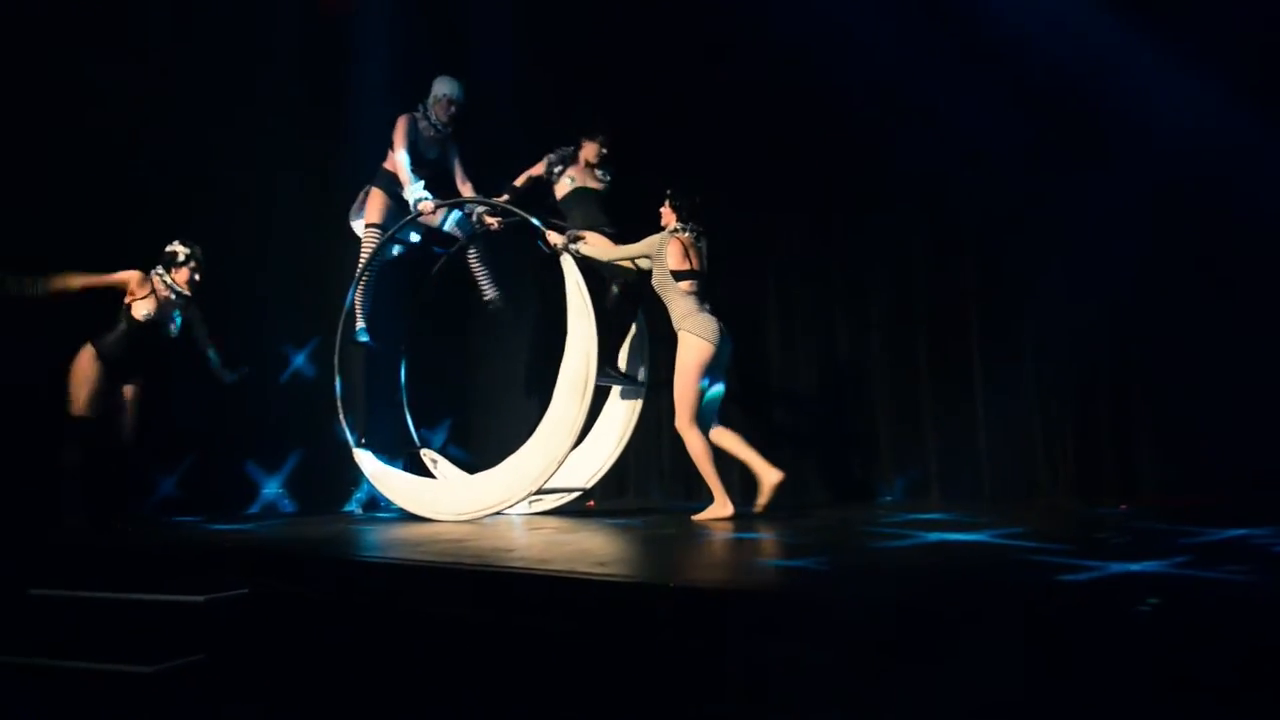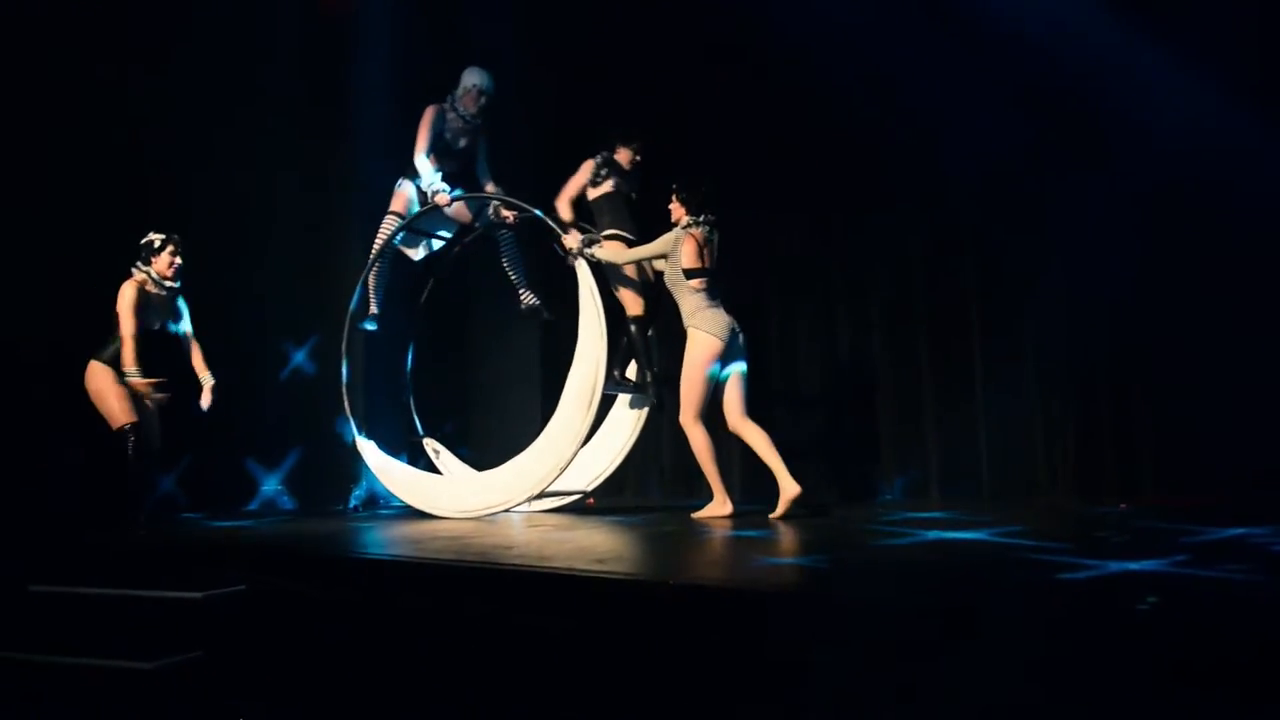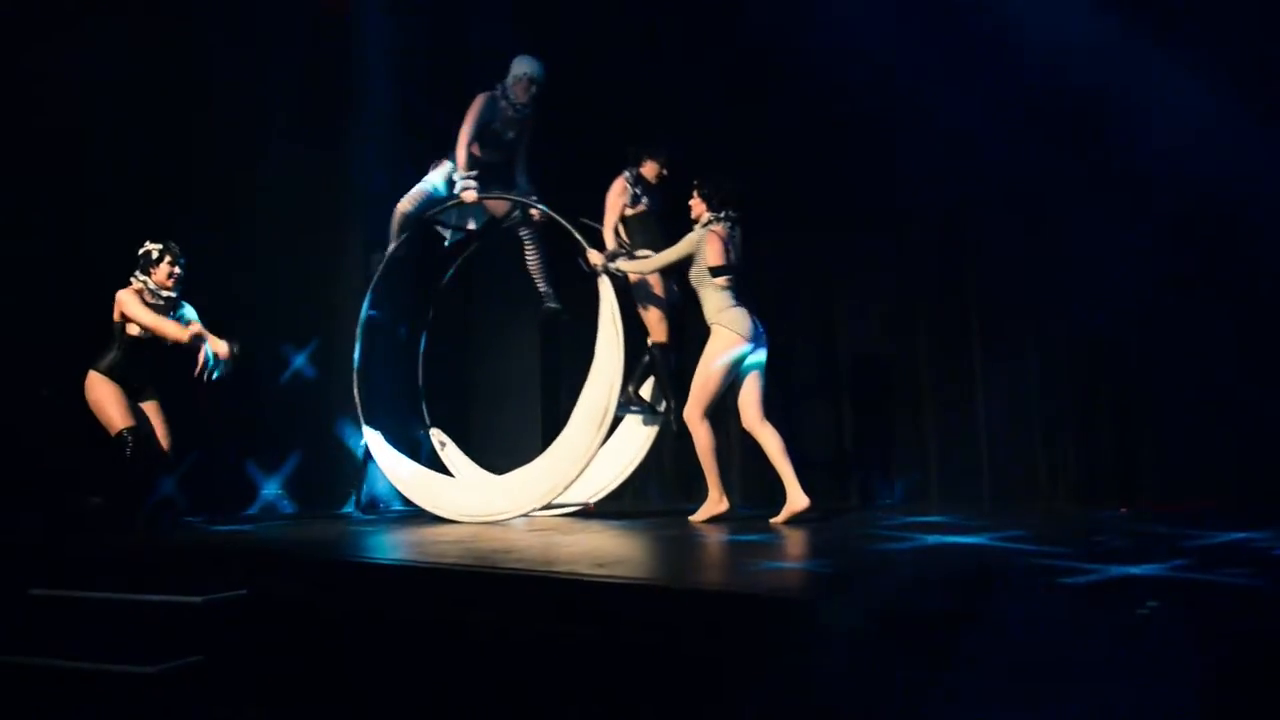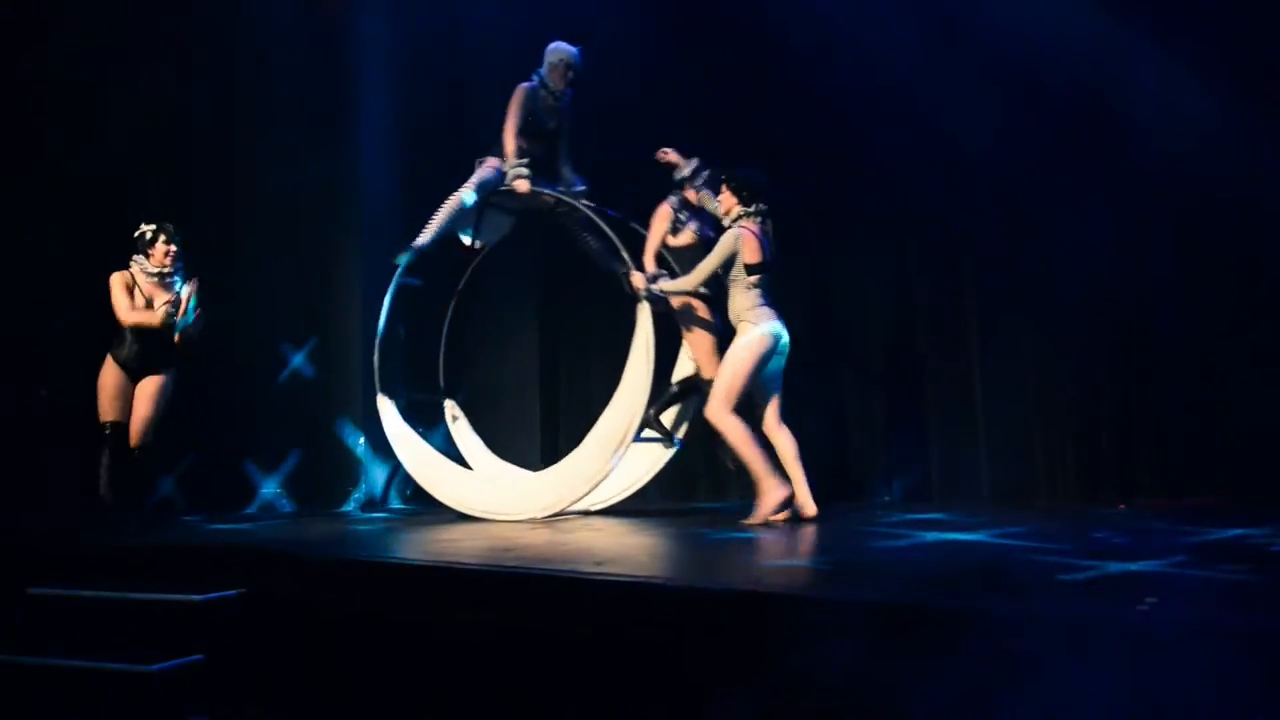
dt=0.3s
person 1, frame 1
left shoulder: (665, 242)
right shoulder: (692, 243)
left elbow: (610, 255)
right elbow: (642, 259)
left wrist: (567, 244)
right wrist: (589, 238)
left hip: (696, 333)
right hip: (710, 332)
left knee: (686, 423)
right knee: (708, 424)
left ankle: (722, 502)
right ankle: (765, 472)
person 1, frame 2
left shoulder: (678, 239)
right shoulder: (706, 238)
left elbow: (626, 257)
right elbow: (671, 266)
left wrist: (584, 249)
left hip: (707, 330)
right hip: (727, 328)
left knee: (690, 418)
right knee: (738, 420)
left ankle: (720, 499)
right ankle: (787, 483)
person 1, frame 3
left shoulder: (702, 236)
right shoulder: (729, 233)
left elbow: (652, 265)
left wrist: (608, 263)
left hip: (729, 328)
right hip: (748, 329)
left knee: (694, 414)
right knee: (754, 420)
left ankle: (716, 497)
right ankle: (795, 494)
person 1, frame 4
left shoulder: (735, 235)
right shoulder: (757, 227)
left elbow: (693, 282)
right elbow: (718, 210)
left wrist: (651, 286)
left hip: (756, 327)
right hip: (769, 328)
left knee: (718, 411)
right knee: (770, 421)
left ankle: (771, 485)
right ankle: (803, 498)
person 2, frame 1
left shoulder: (186, 307)
right shoulder: (141, 282)
left elbow: (204, 343)
right elbow: (88, 282)
left wrist: (223, 374)
right wrist: (40, 286)
right hip: (99, 353)
left knee: (127, 439)
right knee: (82, 417)
person 2, frame 2
left shoulder: (176, 301)
right shoulder: (132, 288)
left elbow: (189, 342)
right elbow: (128, 333)
left wrist: (207, 382)
right wrist: (133, 376)
left hip: (140, 380)
right hip: (106, 369)
left knee: (150, 444)
right knee: (131, 432)
right ankle: (128, 509)
person 2, frame 3
left shoulder: (180, 308)
right shoulder: (127, 296)
left elbow: (201, 334)
right elbow: (155, 323)
left wrist: (220, 347)
right wrist: (191, 338)
left hip: (142, 387)
right hip: (106, 378)
left knee: (161, 449)
right knee: (130, 437)
person 2, frame 4
left shoulder: (183, 287)
right shoulder: (122, 279)
left elbow: (184, 331)
right elbow: (126, 317)
left wrist: (181, 319)
right wrist: (166, 316)
left hip: (157, 371)
right hip: (120, 363)
left knee: (138, 444)
right knee: (112, 434)
right ankle: (106, 503)
person 3, frame 1
left shoulder: (600, 175)
right shoulder: (560, 164)
right elbow: (528, 176)
right wrist: (507, 196)
left hip: (607, 235)
right hip: (583, 234)
left knee: (630, 298)
right knee: (628, 273)
left ankle: (608, 363)
person 3, frame 2
left shoulder: (627, 179)
right shoulder: (595, 167)
right elbow: (563, 200)
right wrist: (571, 228)
left hip: (635, 246)
right hip: (612, 241)
left knee: (641, 314)
right knee: (636, 310)
left ankle: (617, 374)
right ankle: (648, 380)
person 3, frame 3
left shoulder: (650, 192)
right shoulder: (625, 184)
right elbow: (610, 226)
right wrist: (613, 252)
left knee: (663, 337)
right knee: (660, 337)
left ankle: (631, 393)
right ankle: (672, 405)
person 3, frame 4
left shoulder: (706, 213)
right shoulder: (670, 209)
right elbow: (650, 253)
right wrist: (653, 279)
left hip: (706, 298)
right hip: (690, 298)
left knee: (705, 374)
right knee: (711, 376)
left ankle: (653, 411)
person 4, frame 1
left shoulder: (445, 138)
right shoulder: (408, 122)
left elbow: (461, 180)
right elbow: (401, 163)
right wrist: (416, 195)
left hip: (416, 197)
right hip: (387, 189)
left knee: (465, 226)
right knee: (372, 251)
left ankle: (491, 297)
right ankle: (361, 323)
person 4, frame 2
left shoulder: (477, 126)
right shoulder: (436, 112)
left elbow: (483, 172)
right elbow: (420, 155)
left wrist: (497, 204)
right wrist: (433, 186)
left hip: (449, 189)
right hip: (417, 183)
left knee: (502, 226)
right knee: (385, 240)
left ankle: (526, 297)
right ankle: (374, 312)
person 4, frame 3
left shoulder: (524, 118)
right shoulder: (487, 101)
left elbow: (519, 164)
right elbow: (463, 142)
left wrist: (527, 201)
right wrist: (465, 181)
left hip: (490, 178)
right hip: (459, 167)
left knee: (529, 227)
right knee: (408, 207)
left ankle: (548, 298)
person 4, frame 4
left shoulder: (562, 106)
right shoulder: (527, 92)
left elbow: (561, 157)
right elbow: (510, 133)
left wrist: (575, 189)
right wrist: (515, 173)
left hip: (537, 172)
right hip: (503, 162)
right knee: (473, 188)
